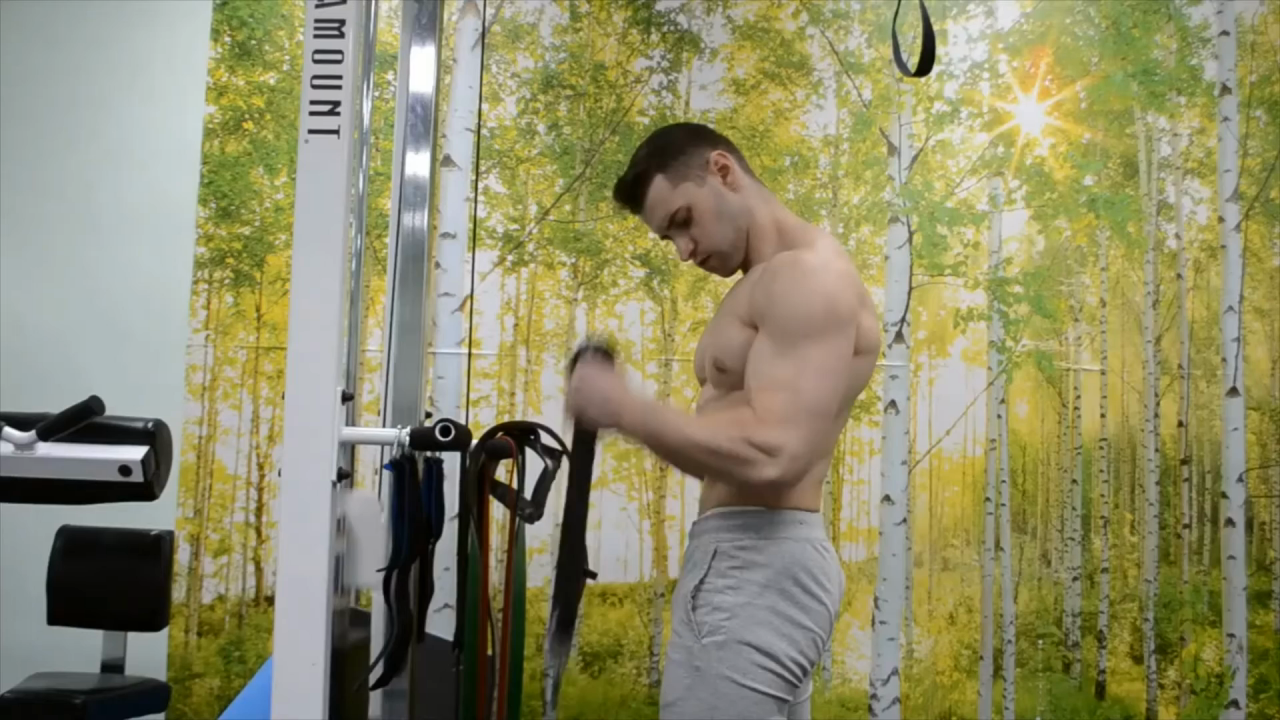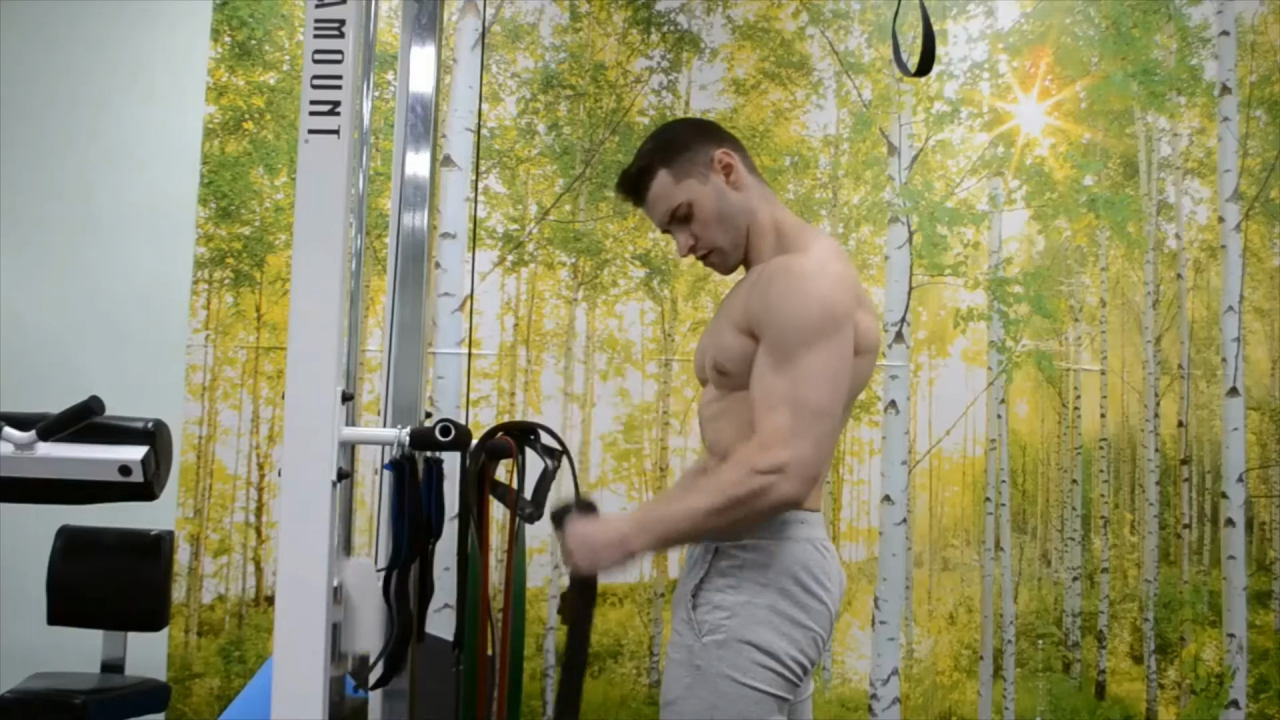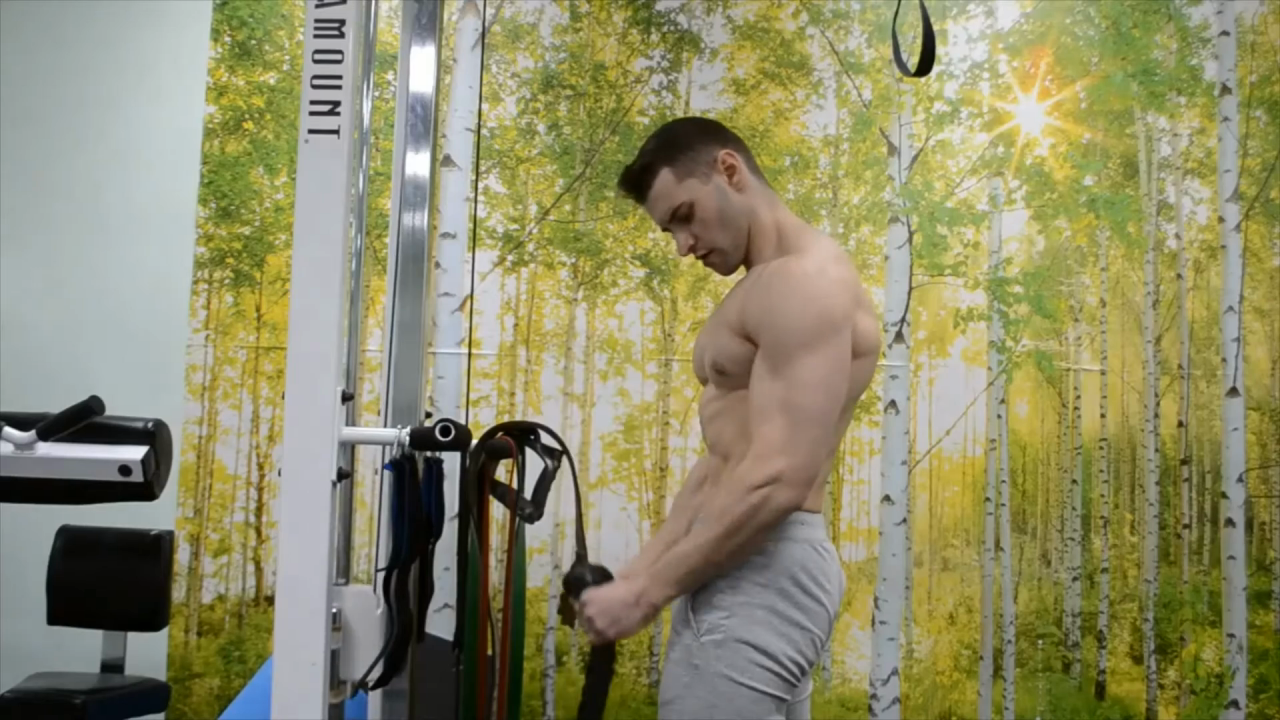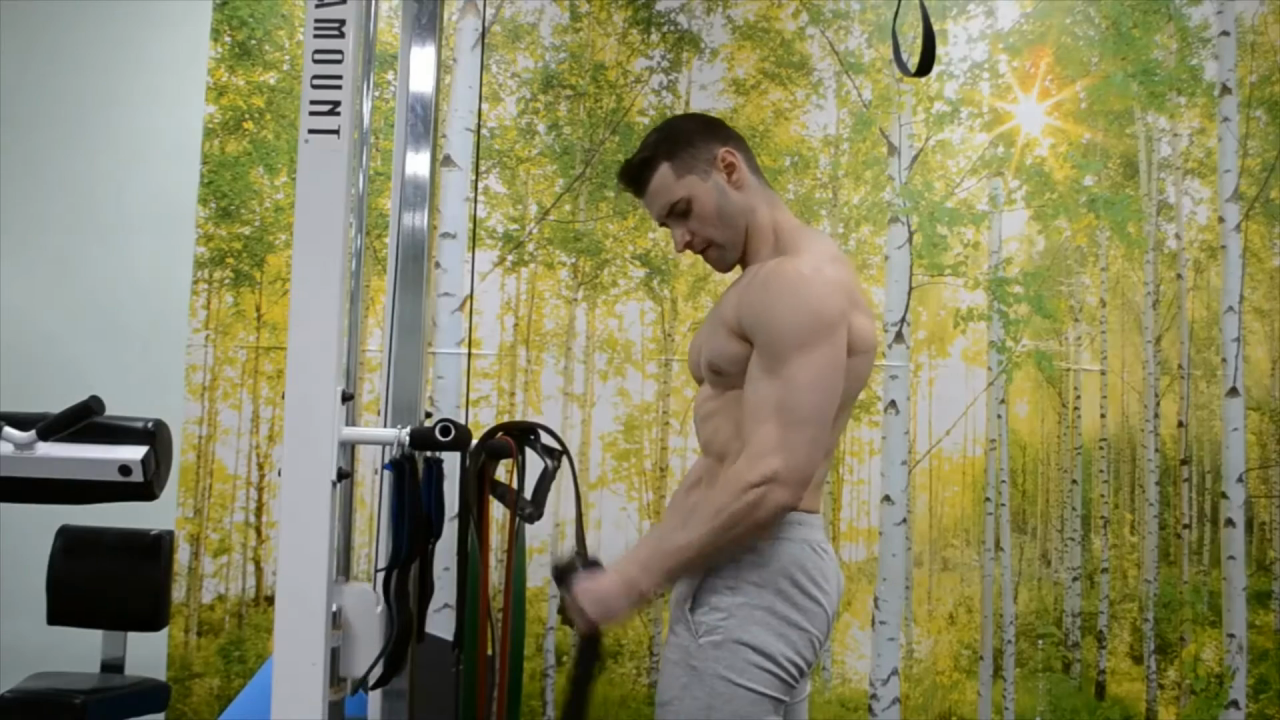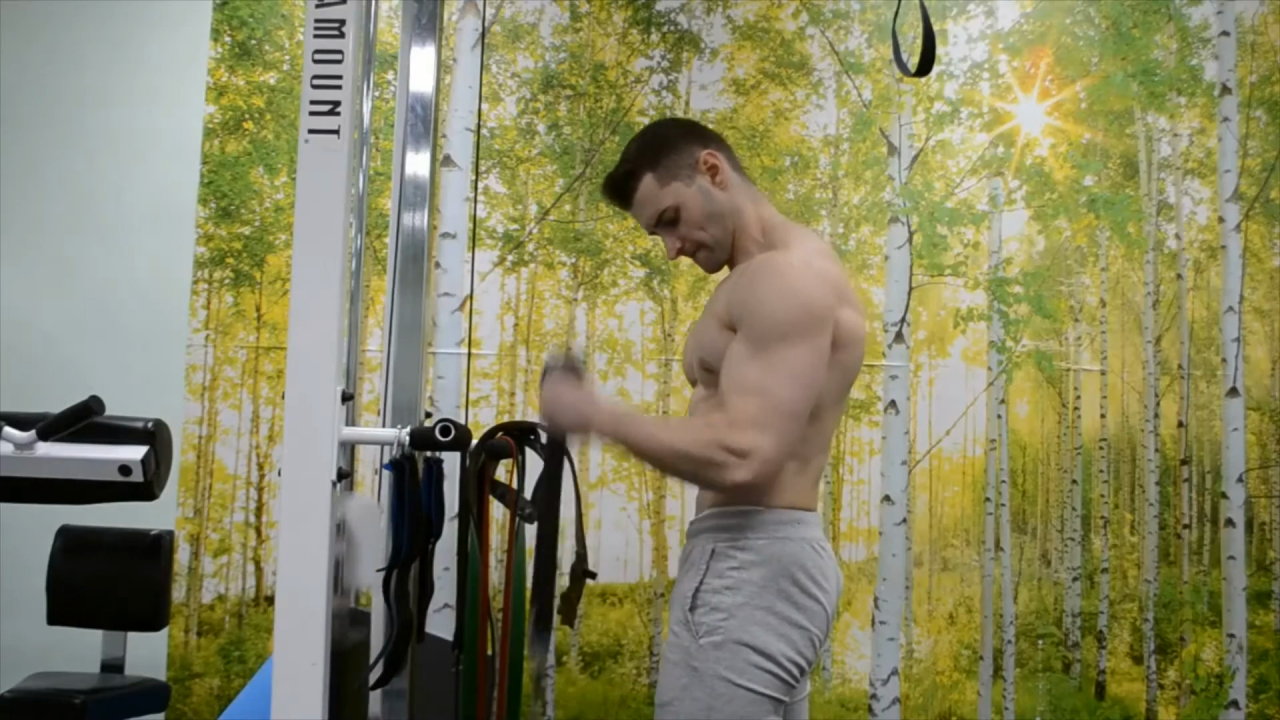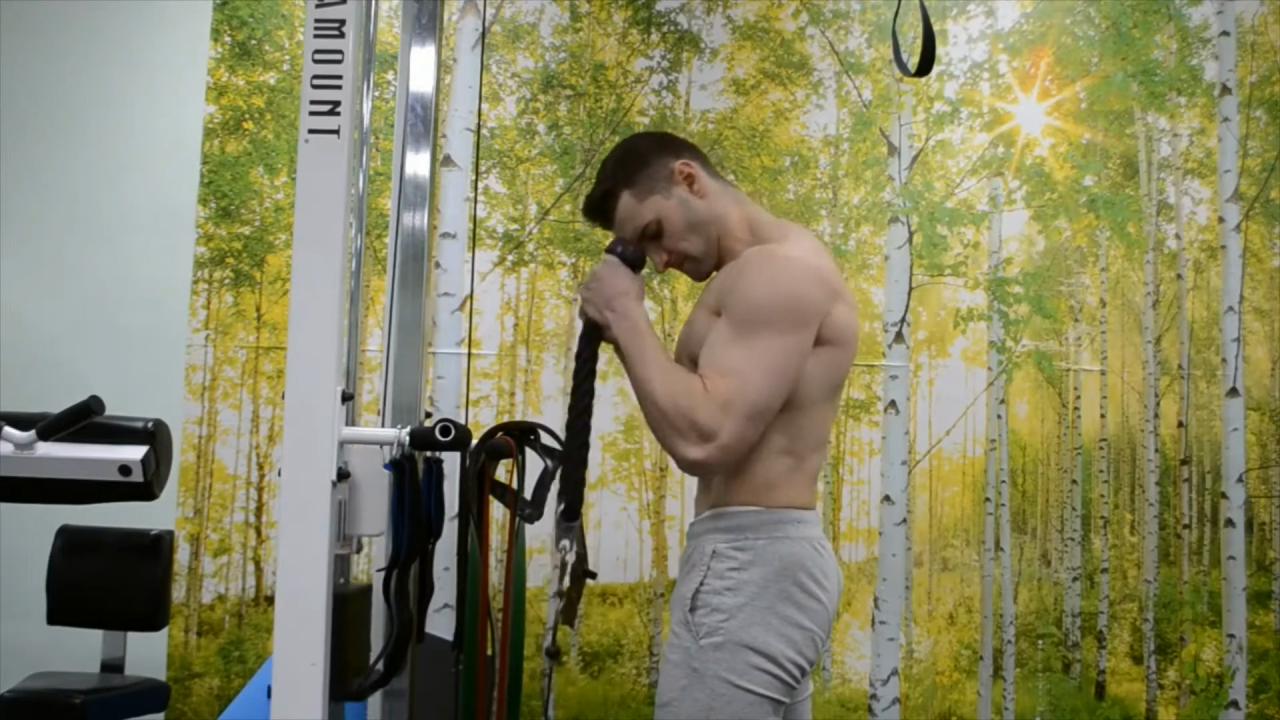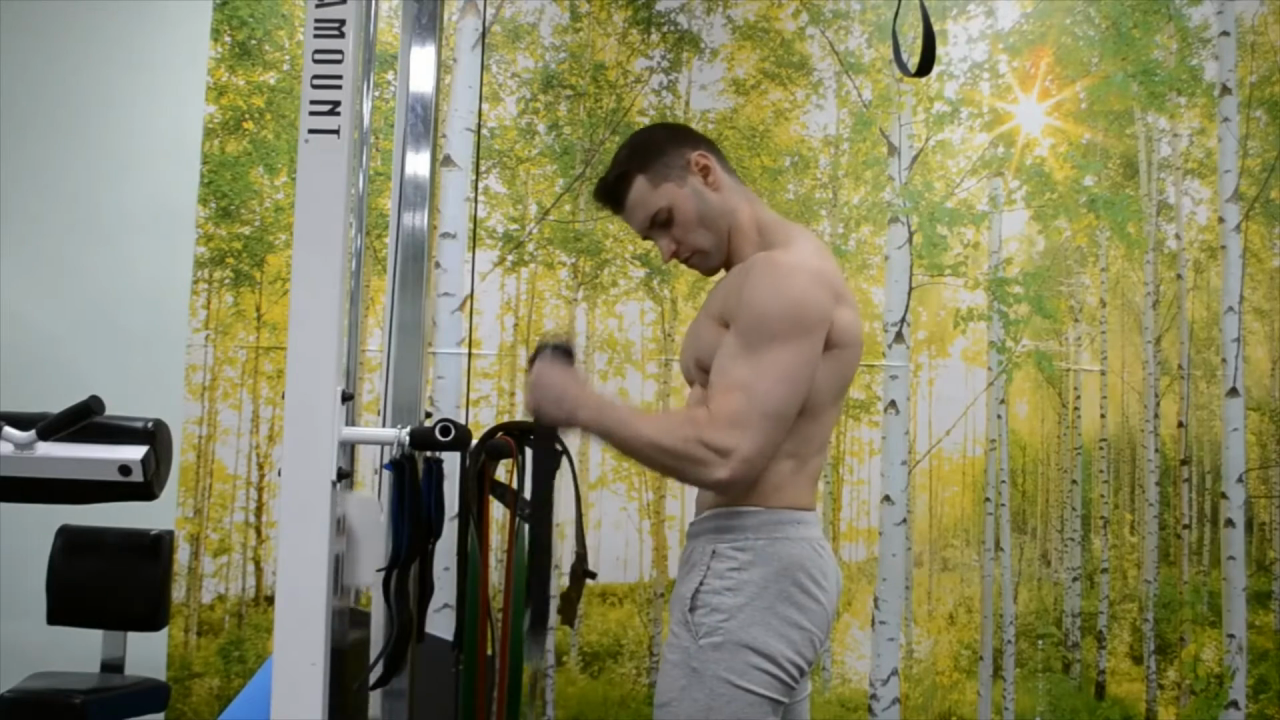
dt=0.3s
person 1, frame 1
left shoulder: (806, 274)
right shoulder: (769, 284)
left elbow: (770, 455)
left wrist: (623, 407)
right wrist: (636, 419)
left hip: (757, 567)
right hip: (756, 559)
person 1, frame 2
left shoulder: (805, 278)
right shoulder: (771, 286)
left elbow: (780, 471)
left wrist: (627, 535)
right wrist: (634, 527)
left hip: (757, 568)
right hip: (758, 563)
person 1, frame 3
left shoulder: (804, 282)
right shoulder: (769, 287)
left elbow: (777, 478)
left wrist: (650, 591)
right wrist: (641, 569)
left hip: (756, 571)
right hip: (756, 568)
person 1, frame 4
left shoulder: (800, 281)
right shoulder: (770, 285)
left elbow: (773, 478)
left wrist: (635, 582)
right wrist: (634, 563)
left hip: (753, 570)
right hip: (757, 565)
person 1, frame 5
left shoulder: (788, 274)
right shoulder: (764, 280)
left elbow: (741, 456)
left wrist: (595, 415)
right wrist: (610, 412)
left hip: (753, 566)
right hip: (758, 561)
person 1, frame 6
left shoulder: (779, 269)
right shoulder: (763, 275)
left elbow: (705, 438)
right elbow: (707, 438)
left wrist: (626, 319)
right wrist: (627, 328)
left hip: (750, 564)
right hip: (761, 558)
person 1, frame 7
left shoulder: (782, 275)
right shoulder: (767, 279)
left elbow: (723, 454)
right elbow: (714, 439)
left wrist: (582, 405)
right wrist: (597, 410)
left hip: (751, 565)
right hip: (762, 559)
